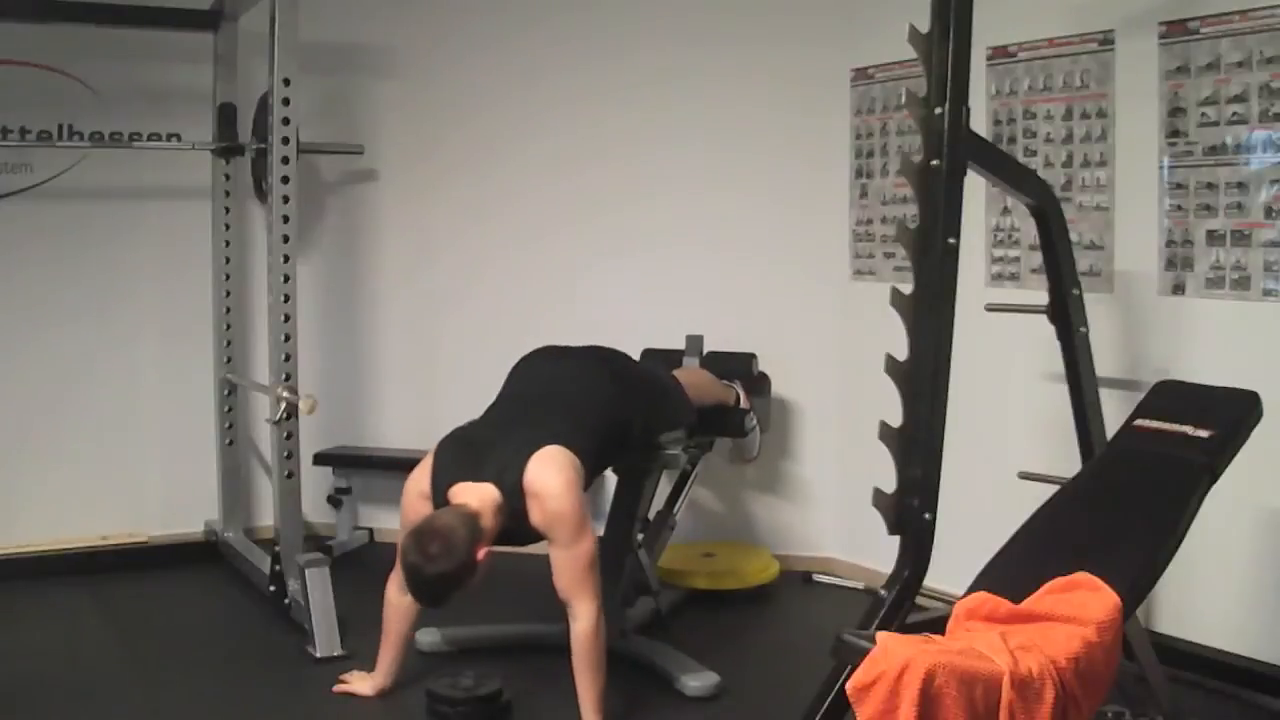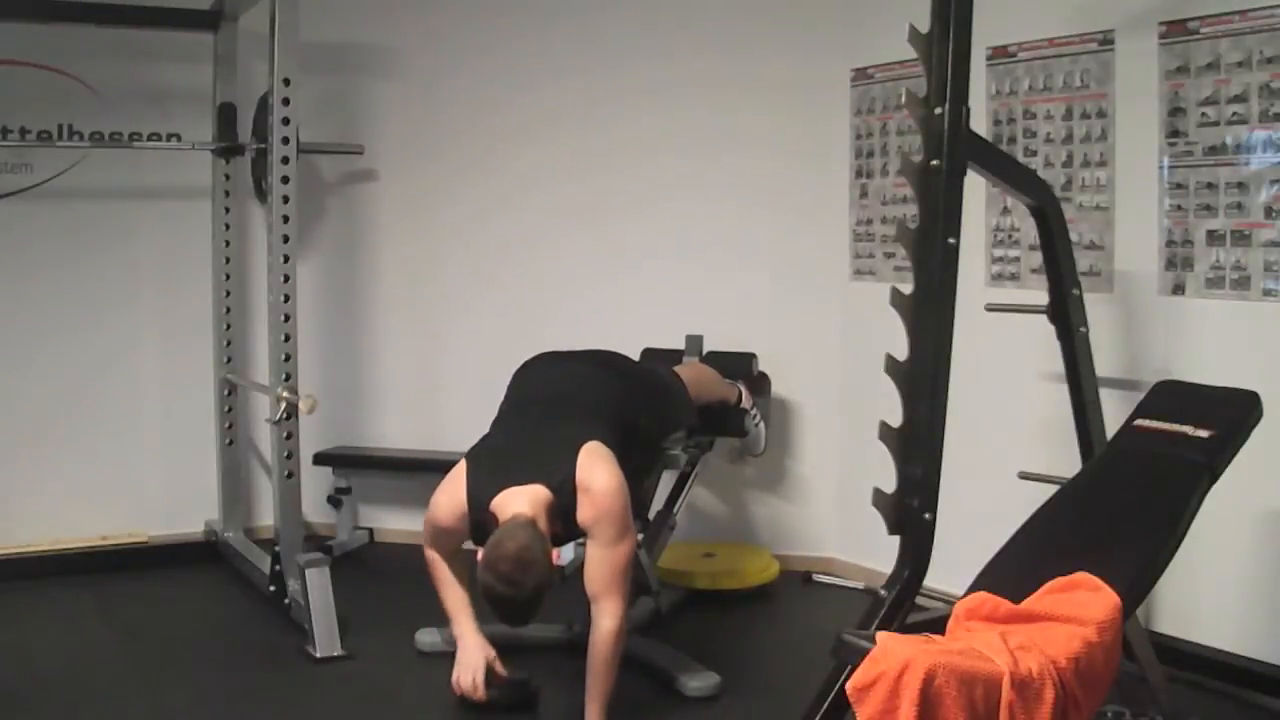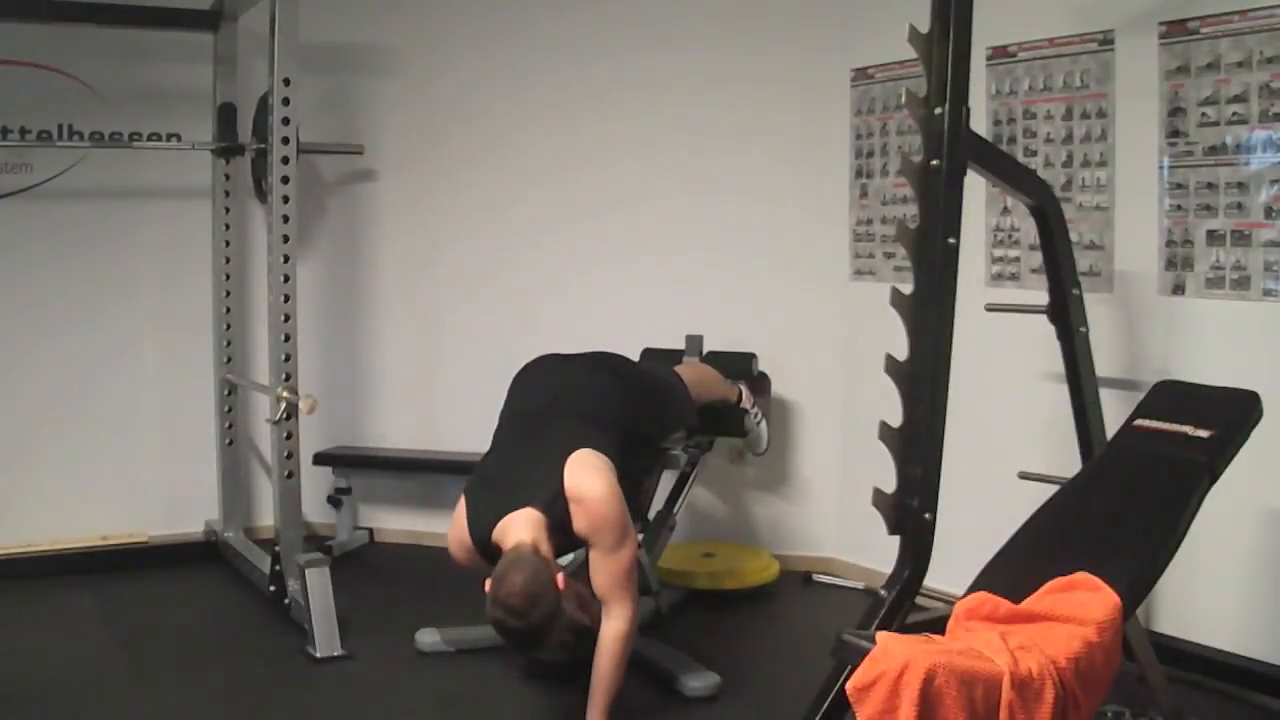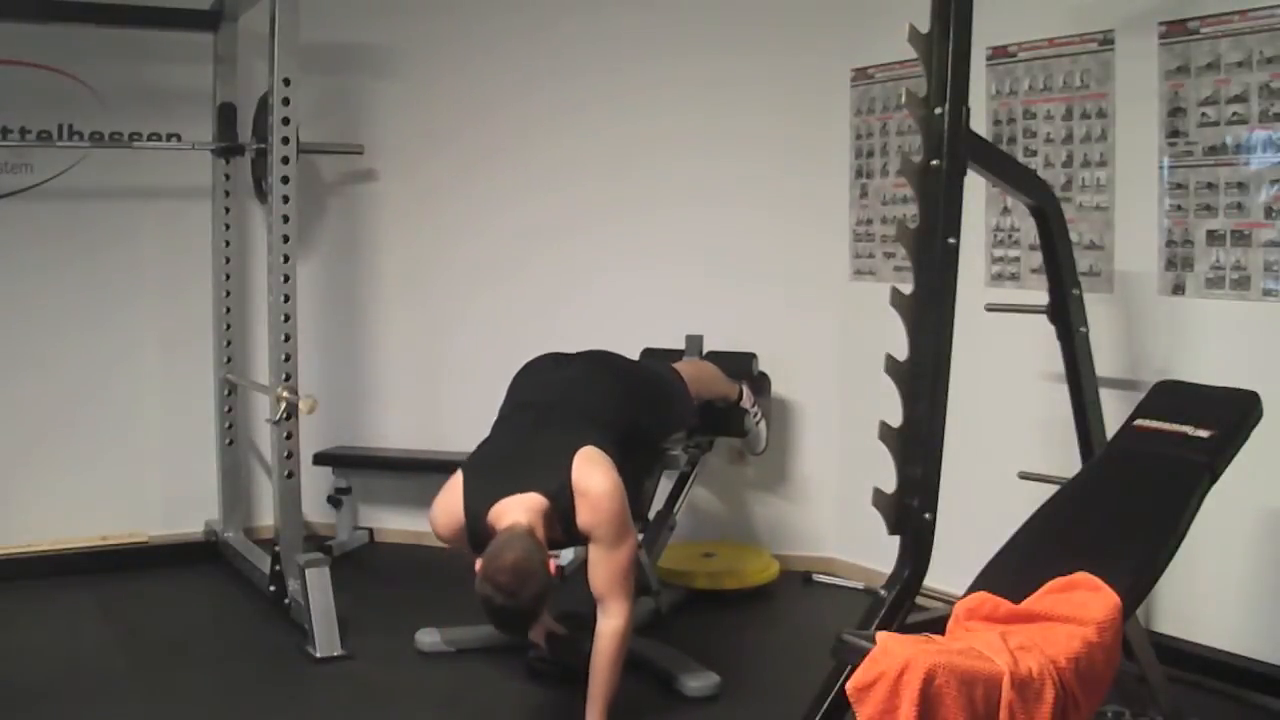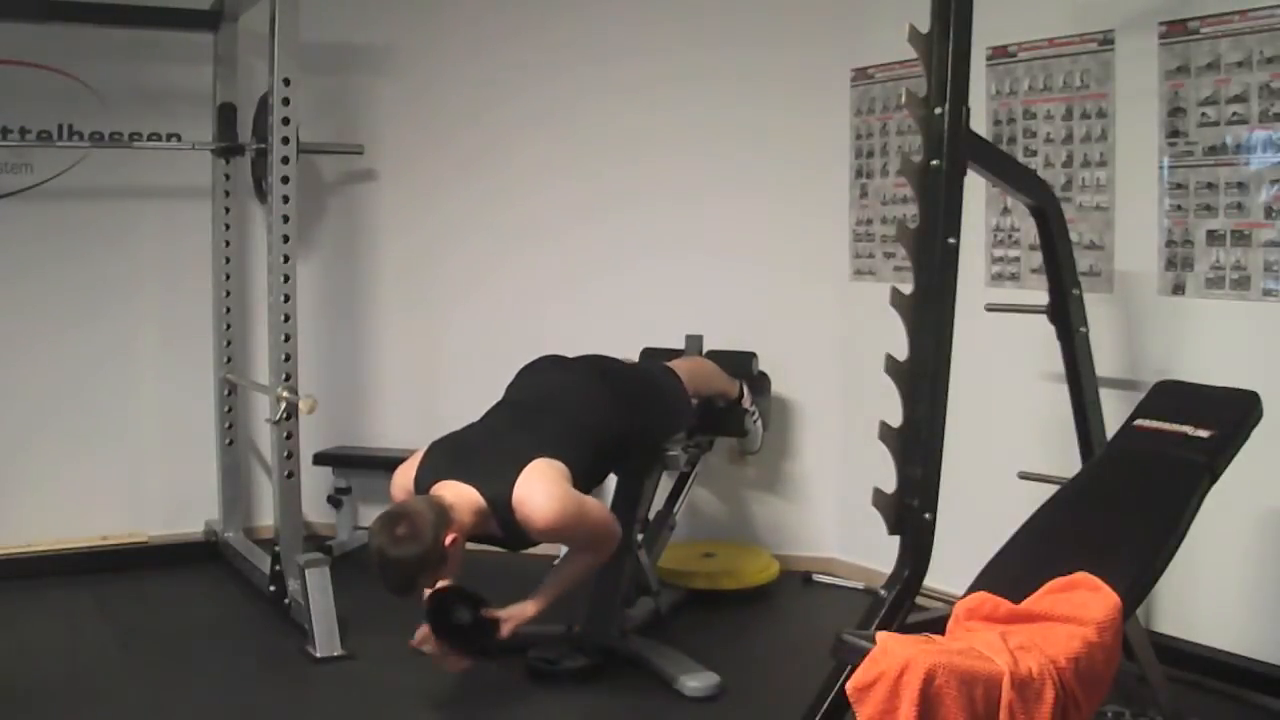
dt=1s
person 1, frame 1
left shoulder: (548, 491)
right shoulder: (423, 489)
left elbow: (584, 612)
right elbow: (402, 584)
right wrist: (381, 676)
left hip: (612, 385)
right hip: (539, 371)
left knee: (675, 390)
left ankle: (734, 398)
person 1, frame 2
left shoulder: (598, 490)
right shoulder: (451, 504)
left elbow: (608, 612)
right elbow: (436, 550)
right wrist: (467, 636)
left hip: (618, 384)
right hip: (538, 376)
left knee: (679, 385)
left ankle: (738, 397)
person 1, frame 3
left shoulder: (591, 496)
right shoulder: (465, 538)
left elbow: (619, 613)
right wrist: (563, 590)
left hip: (615, 386)
right hip: (538, 380)
left knee: (678, 384)
left ankle: (738, 396)
person 1, frame 4
left shoulder: (595, 494)
right shoulder: (450, 517)
left elbow: (614, 612)
right wrist: (533, 615)
left hip: (618, 386)
right hip: (538, 379)
left knee: (680, 381)
left ankle: (738, 396)
person 1, frame 5
left shoulder: (541, 506)
right shoulder: (407, 486)
left elbow: (606, 538)
right elbow: (429, 557)
left wrist: (528, 609)
left hip: (611, 398)
right hip: (541, 378)
left knee: (673, 379)
left ankle: (737, 396)
